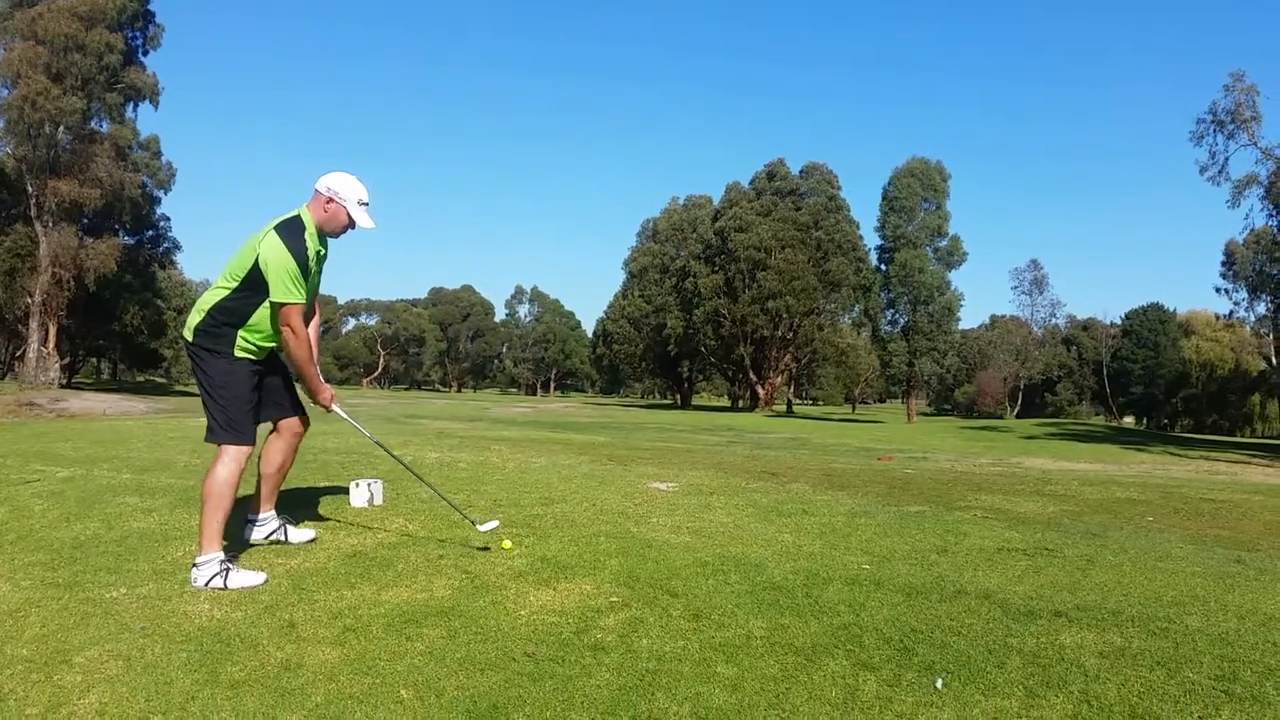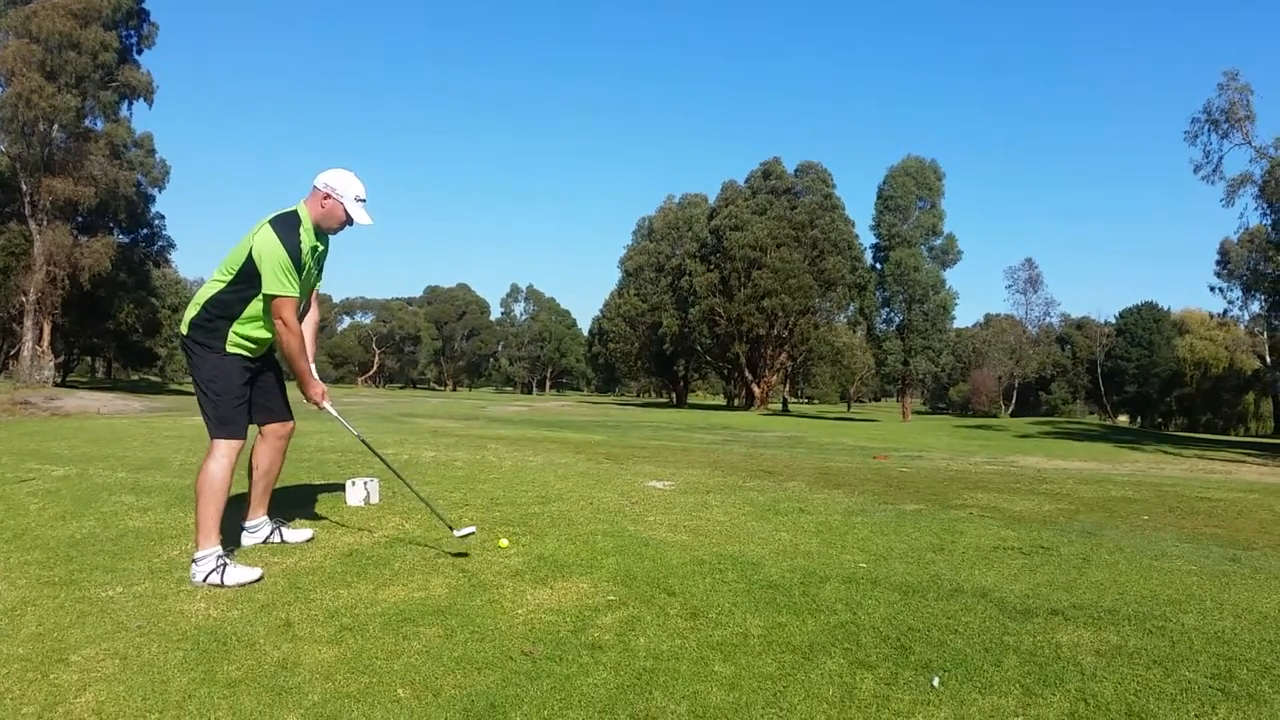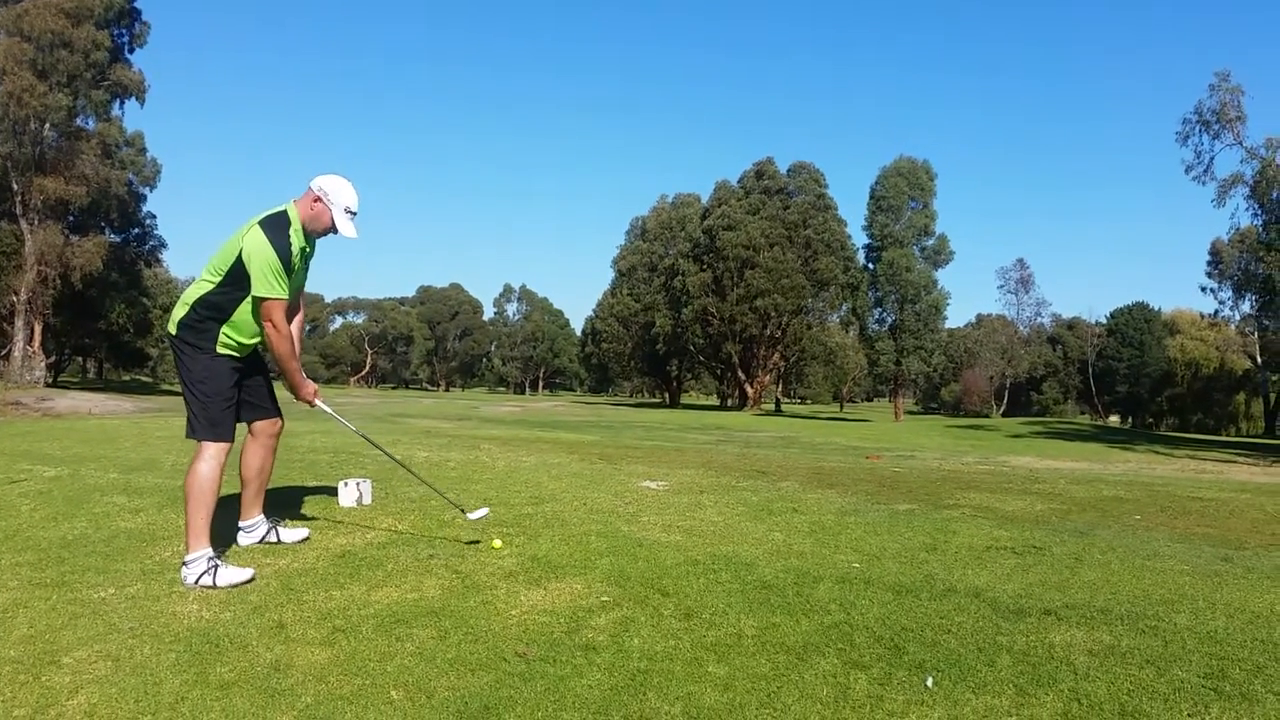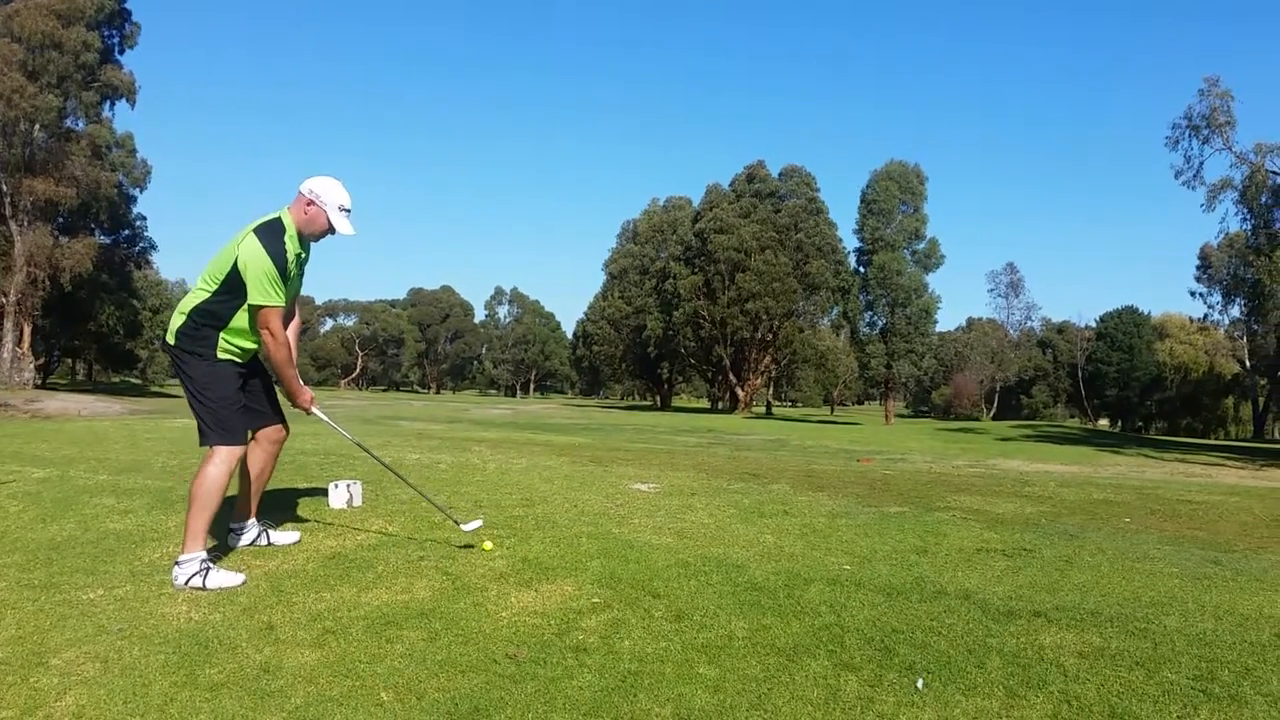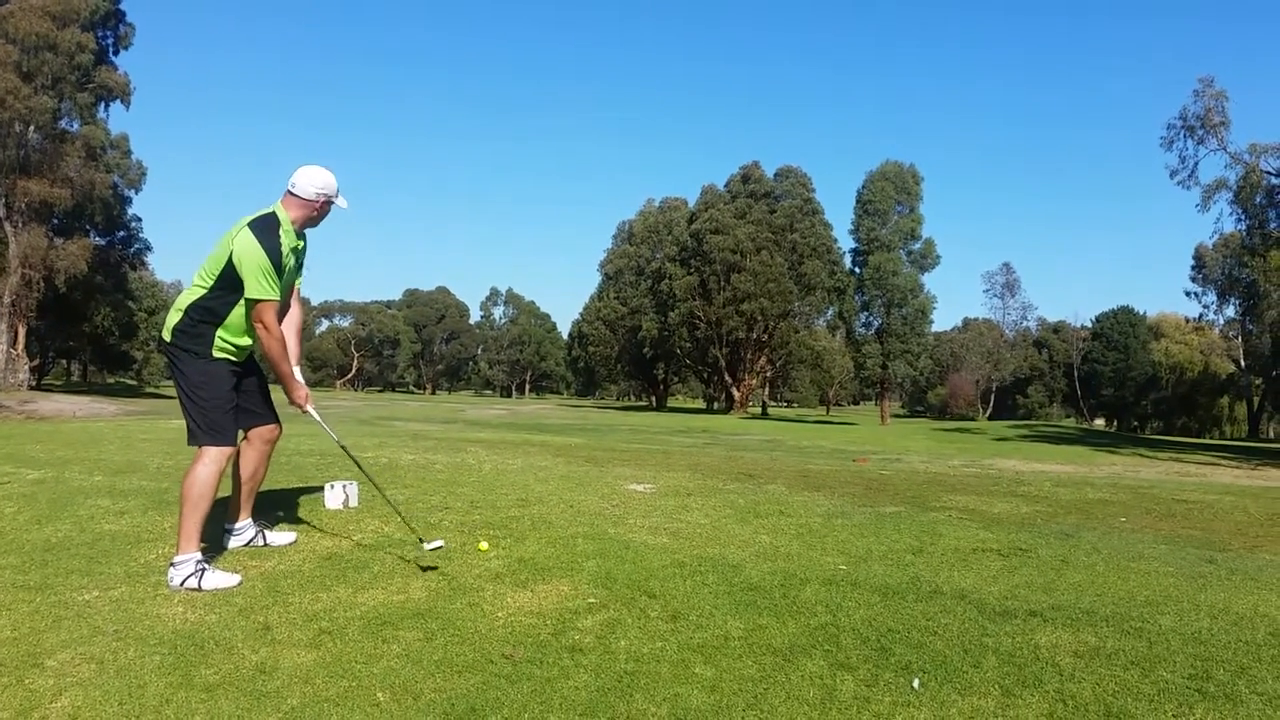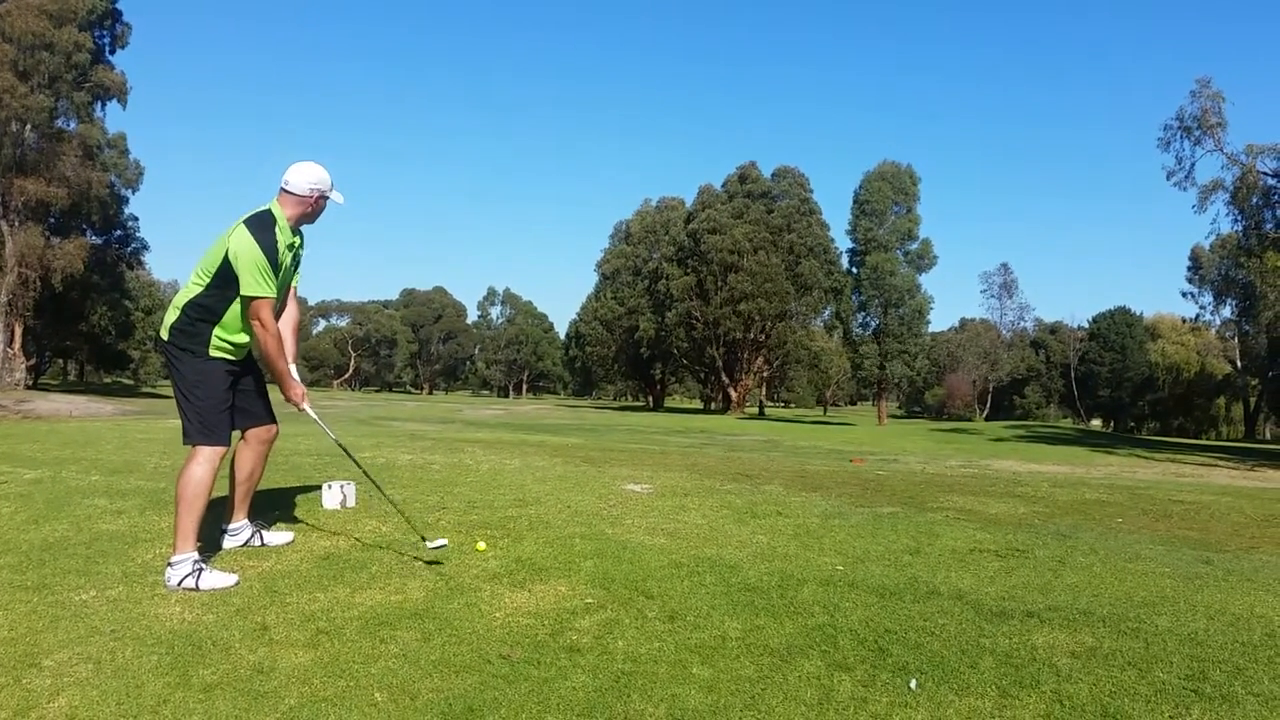
dt=0.4s
person 1, frame 1
left shoulder: (316, 241)
right shoulder: (286, 243)
left elbow: (309, 312)
right elbow: (291, 327)
left wrist: (313, 375)
right wrist: (315, 385)
left hip: (254, 345)
right hip: (219, 344)
left knee: (292, 423)
right knee: (236, 447)
left ankle: (262, 518)
right ankle: (209, 562)
person 1, frame 2
left shoulder: (317, 240)
right shoulder: (280, 237)
left elbow: (308, 307)
right elbow: (285, 321)
left wrist: (311, 370)
right wrist: (306, 381)
left hip: (251, 342)
right hip: (214, 339)
left knee: (278, 427)
right knee: (229, 439)
left ankle: (256, 524)
right ankle: (207, 557)
person 1, frame 3
left shoulder: (303, 238)
right shoulder: (270, 238)
left elbow: (293, 308)
right elbow: (274, 322)
left wrist: (296, 371)
right wrist: (298, 381)
left hip: (238, 341)
right hip: (203, 340)
left knee: (268, 425)
right knee: (215, 442)
left ankle: (252, 523)
right ankle: (198, 560)
person 1, frame 4
left shoulder: (298, 244)
right shoulder: (265, 246)
left elbow: (289, 314)
right elbow: (271, 330)
left wrist: (292, 376)
right wrist: (295, 388)
left hip: (236, 347)
right hip: (201, 346)
left knee: (272, 431)
right knee: (228, 446)
left ankle: (244, 526)
right ankle: (191, 561)
person 1, frame 5
left shoulder: (294, 239)
right shoulder: (261, 240)
left elbow: (290, 307)
right elbow: (265, 324)
left wrist: (295, 372)
right wrist: (290, 384)
left hip: (232, 346)
right hip: (197, 344)
left knee: (264, 430)
right knee: (218, 447)
left ankle: (239, 526)
right ankle: (186, 562)
person 1, frame 6
left shoulder: (291, 238)
right shoulder: (256, 237)
left elbow: (287, 305)
right elbow: (262, 322)
left wrist: (291, 370)
right wrist: (286, 382)
left hip: (231, 346)
right hip: (195, 344)
left knee: (261, 430)
right knee: (210, 446)
left ankle: (236, 527)
right ankle: (183, 562)
